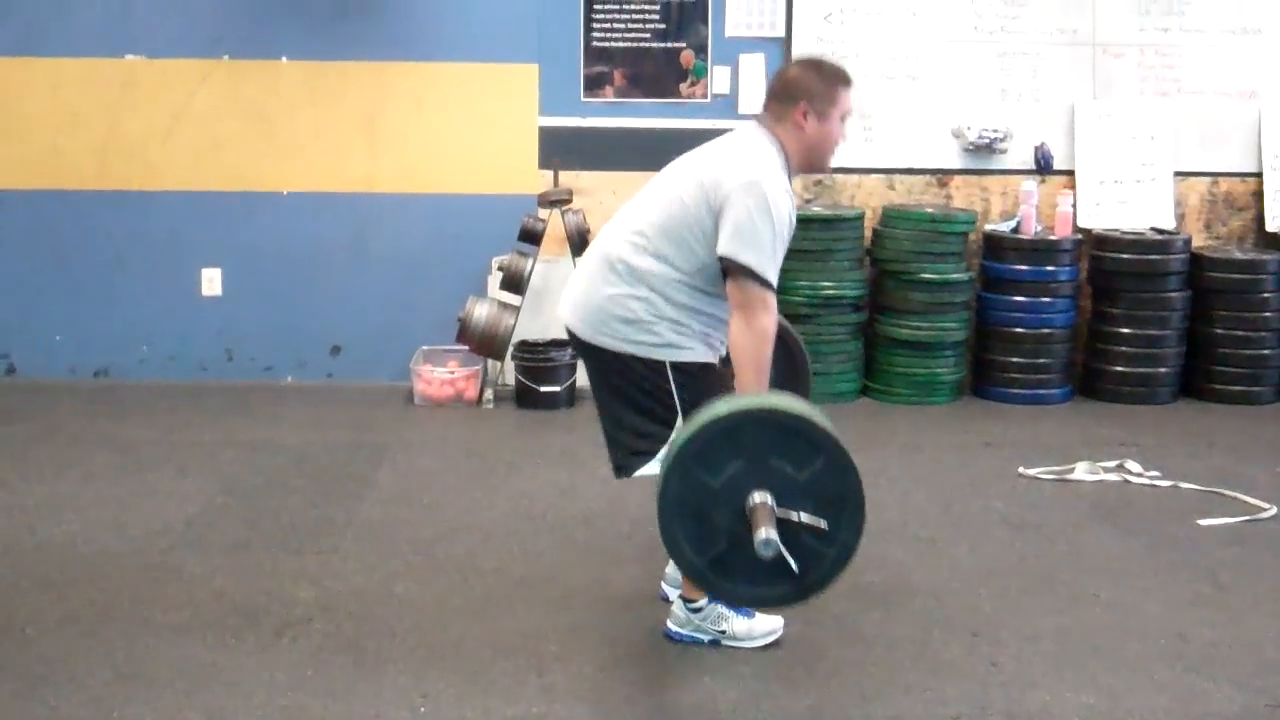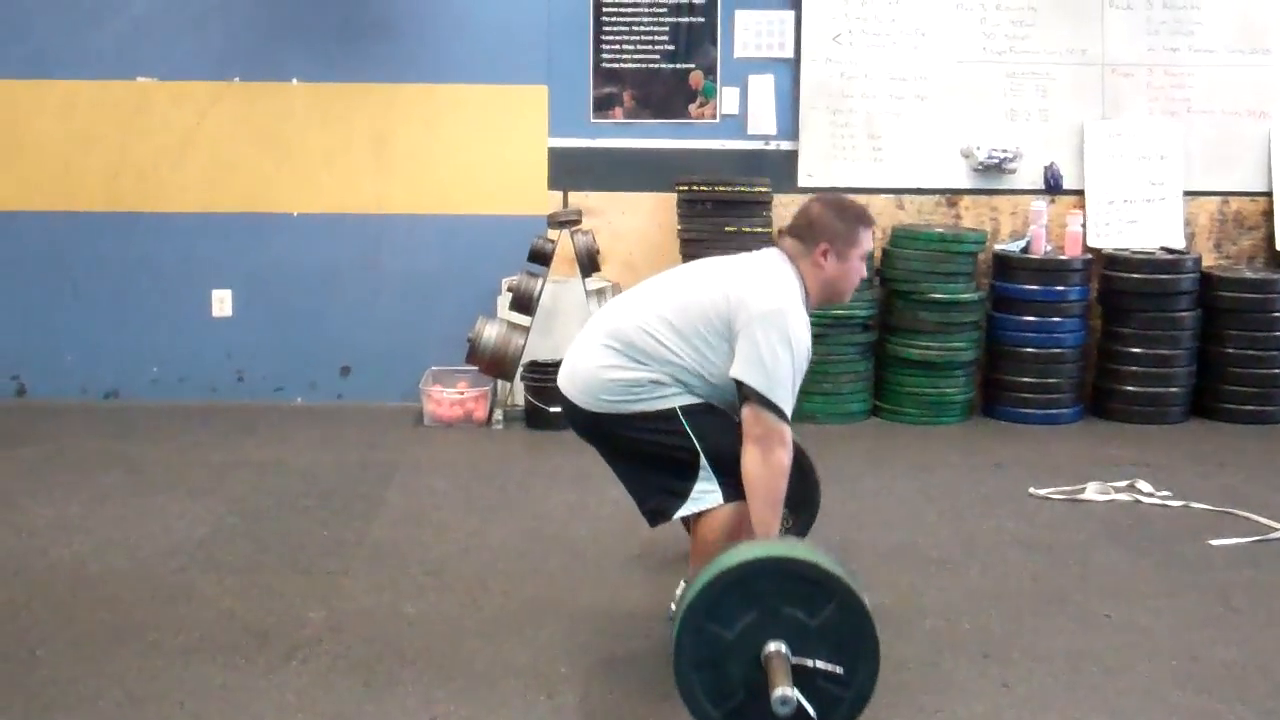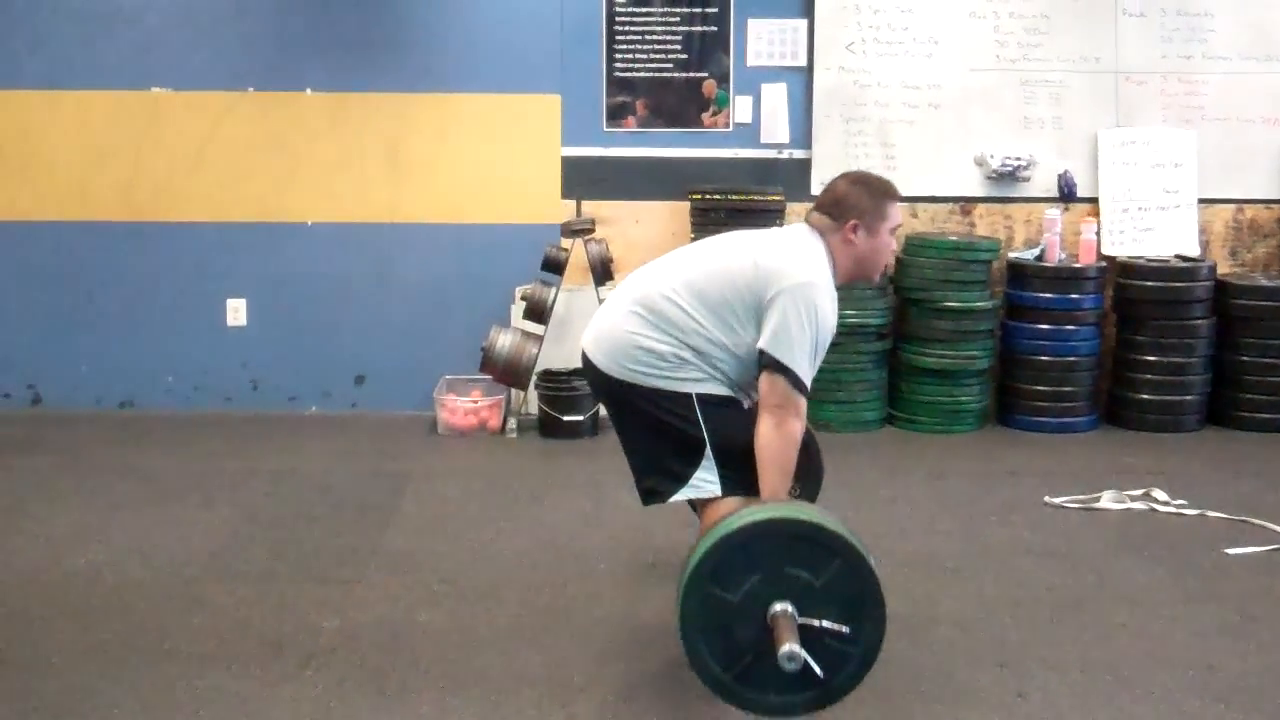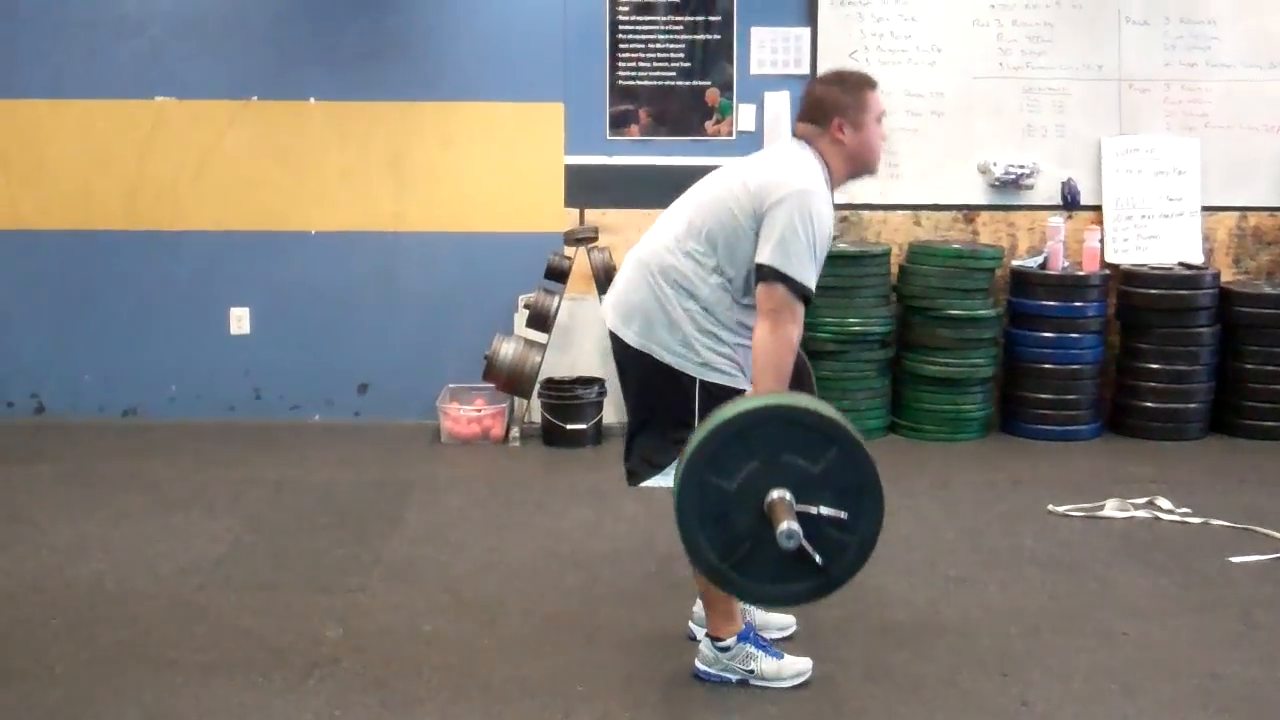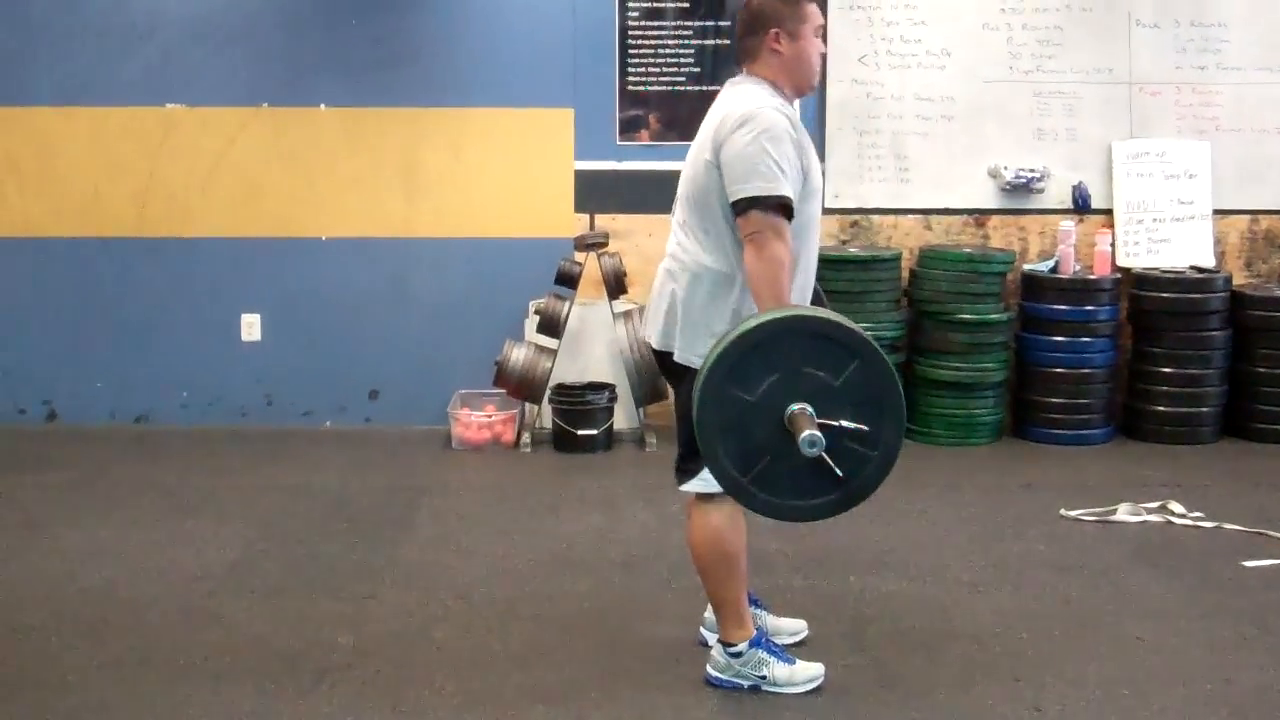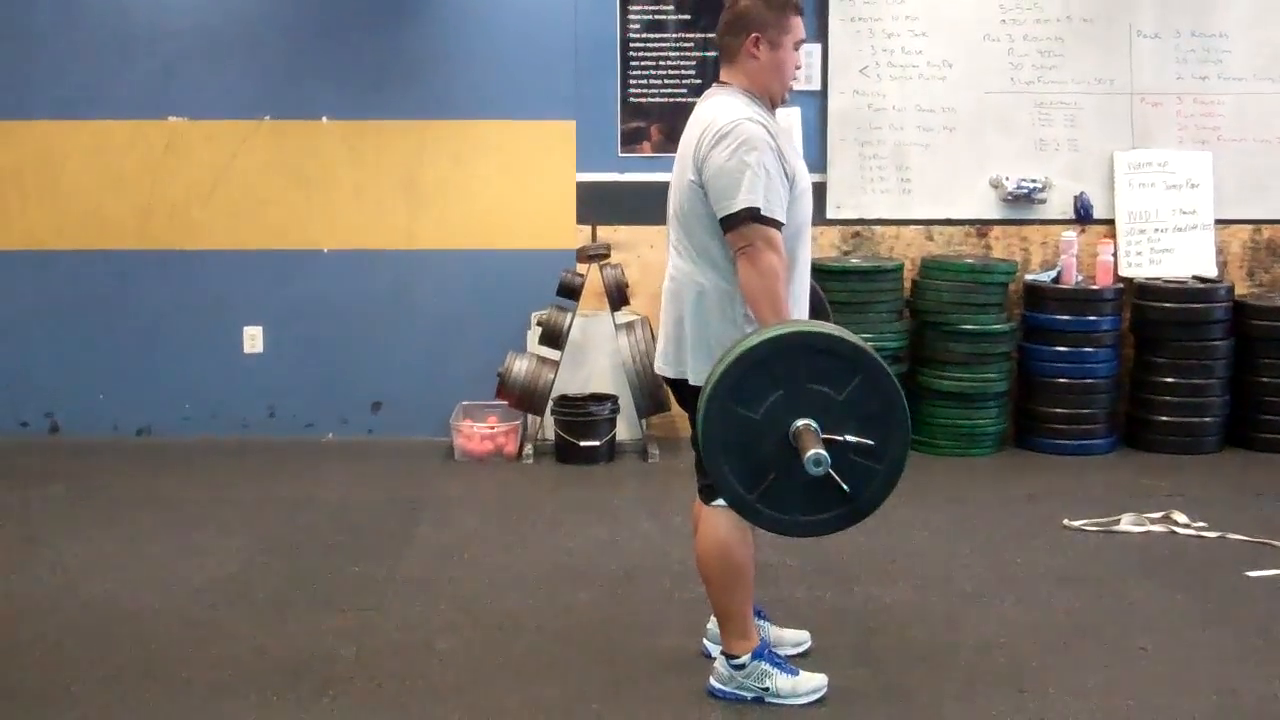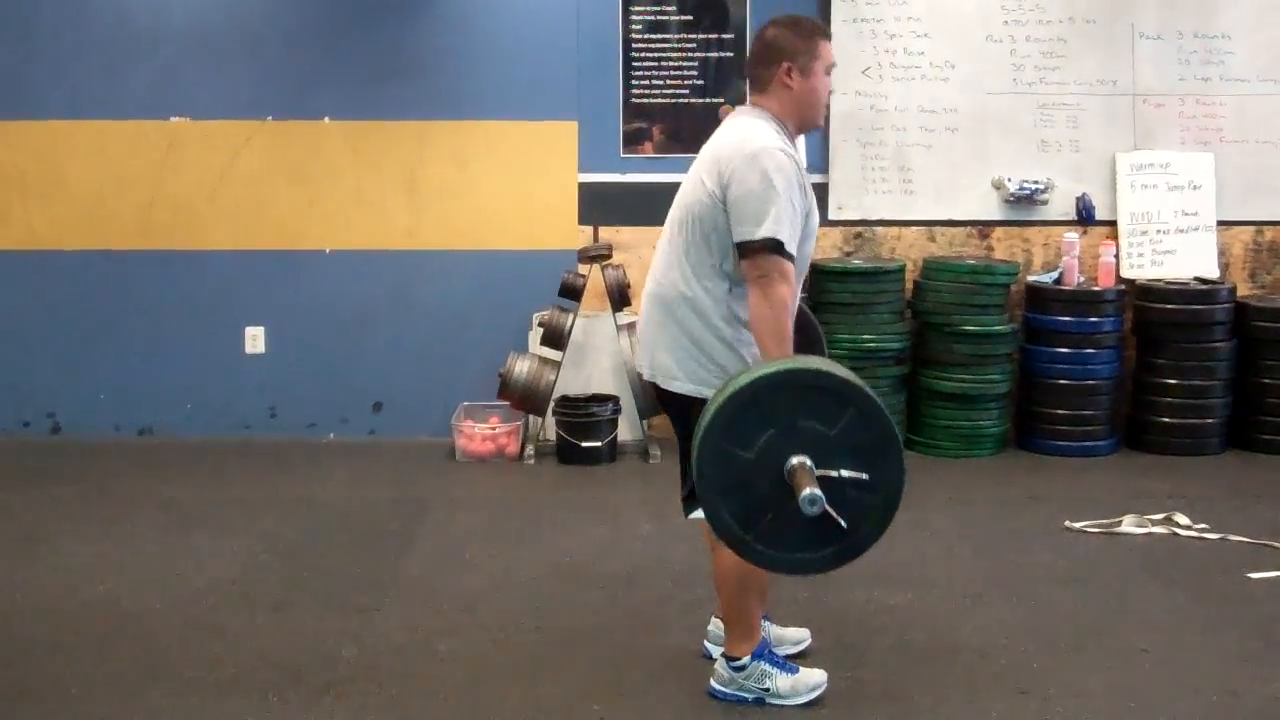
dt=0.3s
person 1, frame 1
left shoulder: (749, 153)
right shoulder: (761, 183)
left elbow: (742, 302)
right elbow: (751, 312)
left hip: (614, 306)
right hip: (628, 321)
left ankle: (691, 567)
right ankle: (697, 606)
person 1, frame 2
left shoulder: (767, 274)
right shoulder: (778, 309)
right elbow: (767, 444)
left hip: (605, 371)
right hip: (615, 387)
left knee: (722, 470)
right knee: (736, 488)
person 1, frame 3
left shoulder: (786, 252)
right shoulder: (808, 290)
right elbow: (781, 420)
left hip: (632, 342)
right hip: (645, 358)
left knee: (728, 472)
right knee: (736, 487)
person 1, frame 4
left shoulder: (791, 169)
right shoulder: (803, 193)
left elbow: (768, 308)
right elbow: (778, 317)
left hip: (662, 314)
right hip: (671, 327)
left ankle: (721, 606)
right ankle: (725, 644)
person 1, frame 5
left shoulder: (747, 106)
right shoulder: (762, 118)
right elbow: (765, 238)
left hip: (714, 323)
right hip: (716, 331)
left knee: (725, 477)
right knee: (719, 483)
left ankle: (731, 610)
right ankle: (736, 650)
person 1, frame 6
left shoulder: (727, 116)
right shoulder: (741, 129)
right elbow: (755, 252)
left hip: (719, 340)
right hip: (729, 346)
left knee: (727, 492)
right knee: (731, 497)
left ankle: (733, 621)
right ankle: (739, 661)
person 1, frame 7
left shoulder: (752, 136)
right shoulder: (764, 153)
right elbow: (768, 280)
left hip: (696, 341)
right hip: (709, 354)
left ankle: (735, 623)
right ankle: (742, 664)
